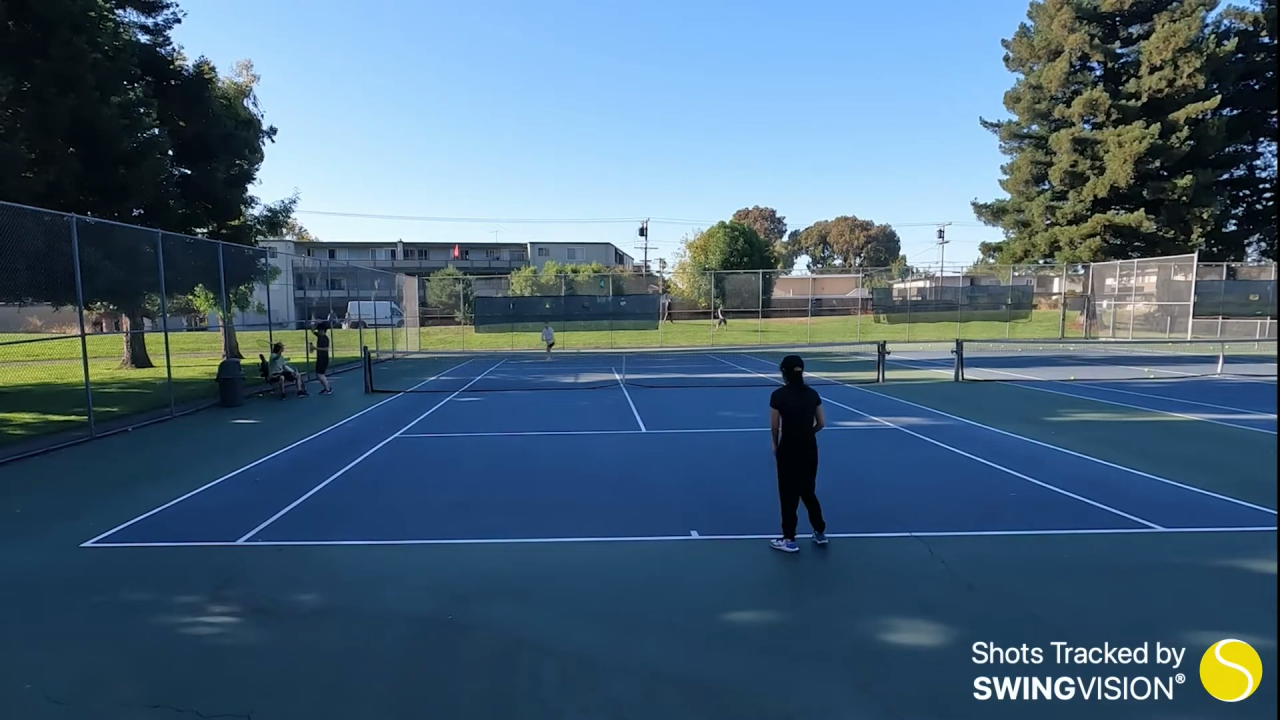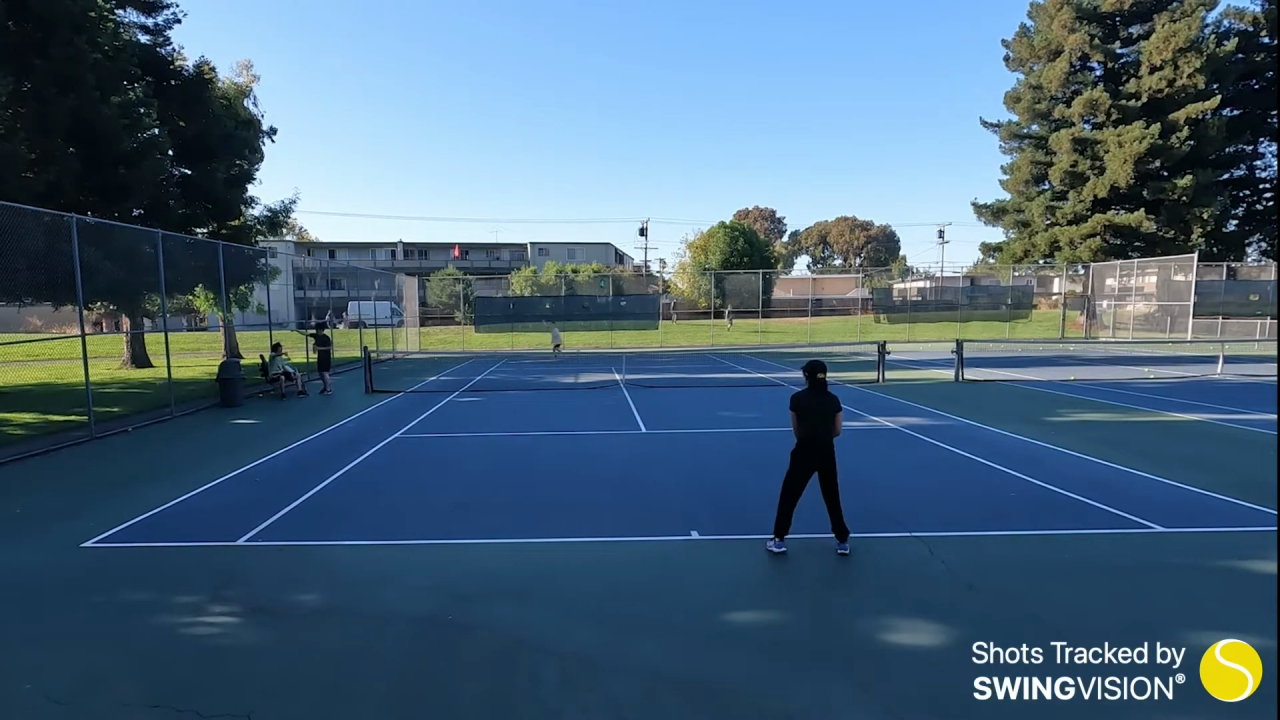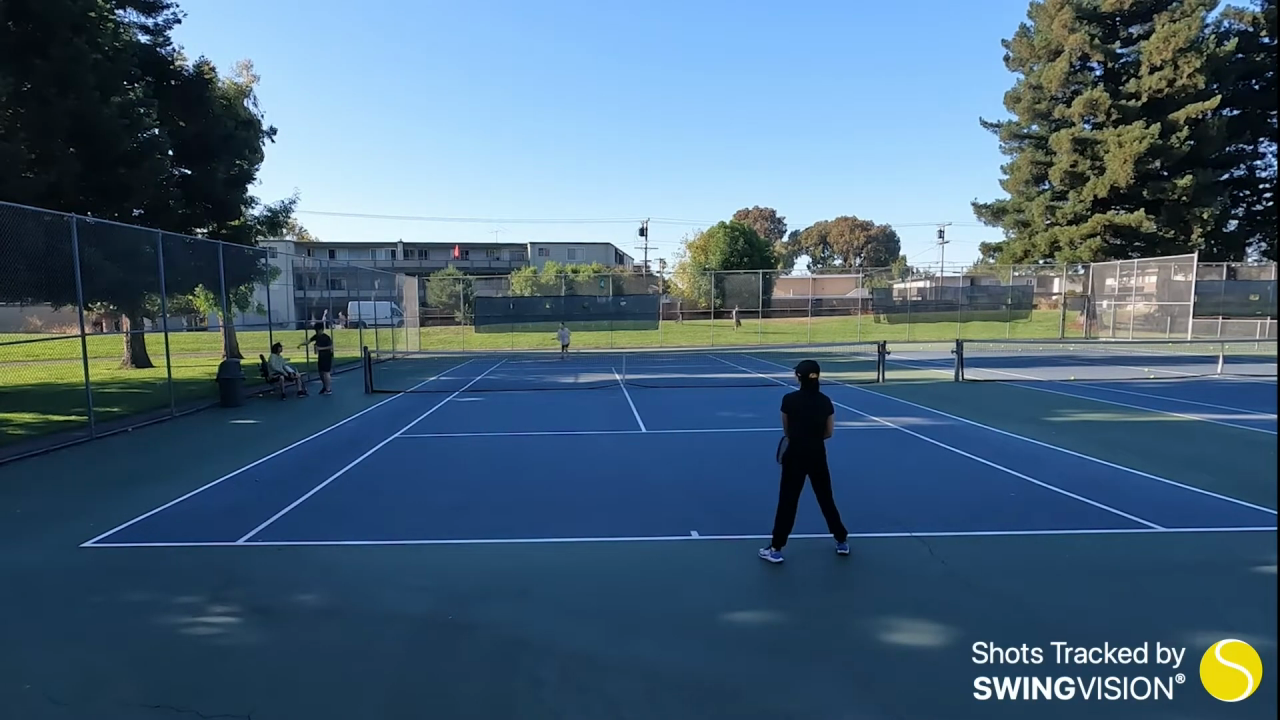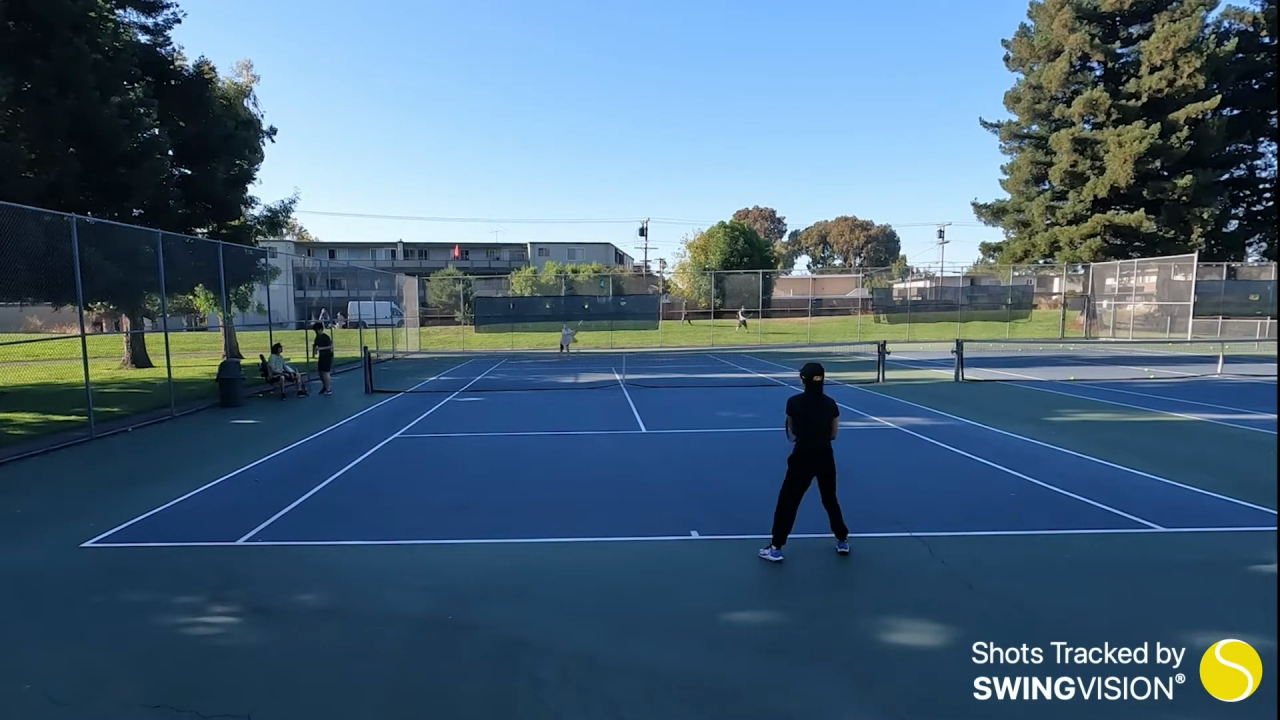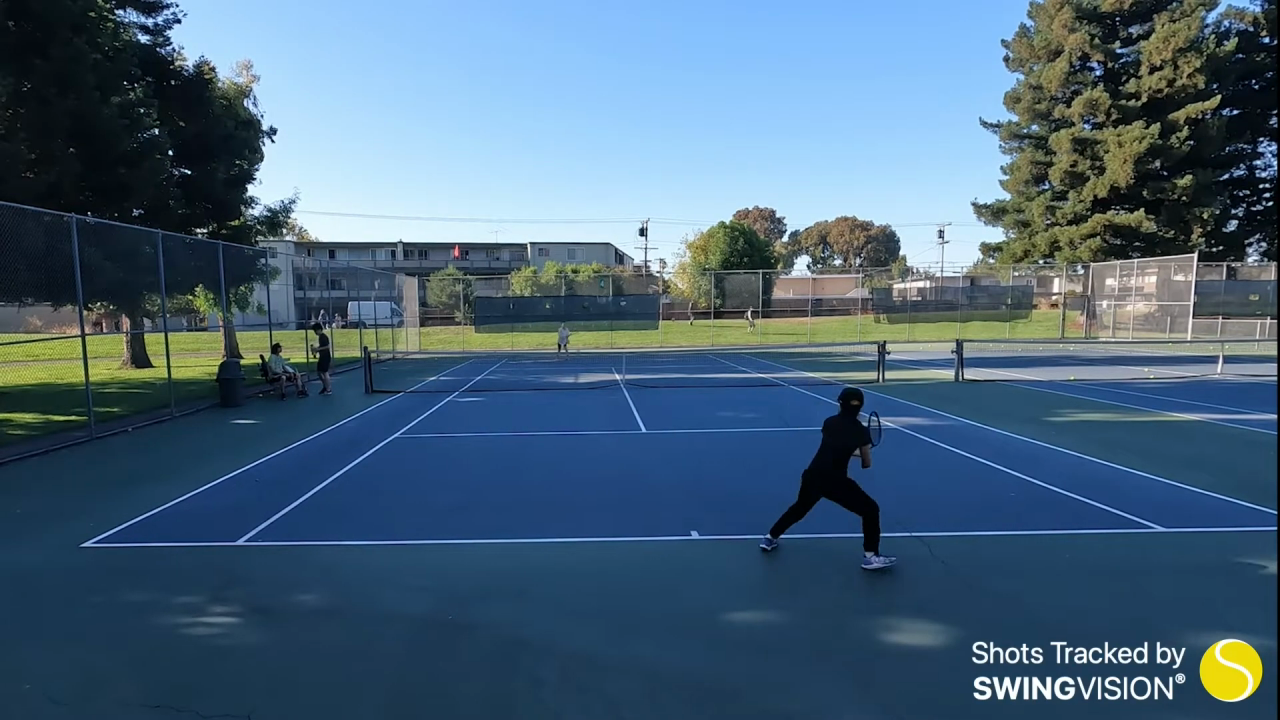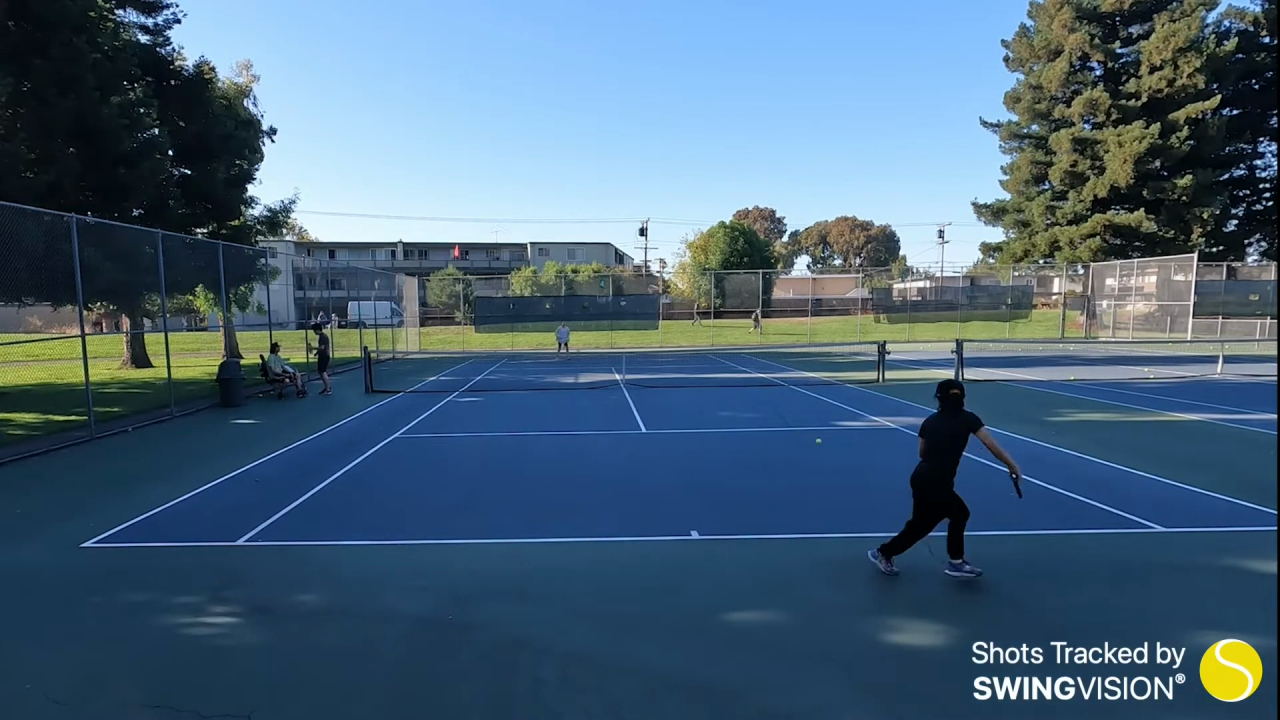
dt=0.4s
person 1, frame 1
left shoulder: (779, 395)
right shoulder: (812, 394)
left elbow: (775, 426)
right elbow: (821, 423)
left wrist: (776, 444)
left hip: (789, 448)
right hip: (809, 448)
left knee: (788, 493)
right knee: (808, 491)
left ankle: (789, 539)
right ankle: (820, 532)
person 1, frame 2
left shoulder: (797, 398)
right shoulder: (833, 400)
left elbow: (796, 430)
right elbow: (837, 431)
left hip: (804, 452)
right hip: (827, 453)
left knee: (789, 494)
right knee: (832, 497)
left ankle: (779, 540)
right ankle: (842, 541)
person 1, frame 3
left shoulder: (789, 400)
right shoulder: (826, 402)
left elbow: (786, 431)
right elbow: (828, 433)
left hip: (795, 455)
right hip: (818, 455)
left knee: (788, 502)
right knee: (826, 499)
left ankle: (776, 549)
right ankle: (841, 541)
person 1, frame 4
left shoulder: (794, 402)
right shoulder: (830, 404)
right elbow: (833, 435)
left hip: (802, 458)
right hip: (825, 457)
left knee: (787, 501)
right knee: (830, 500)
left ankle: (775, 548)
right ankle: (842, 541)
person 1, frame 5
left shoulder: (829, 423)
right shoulder: (861, 431)
right elbow: (866, 464)
right wrist: (857, 454)
left hip: (813, 476)
right hip: (836, 480)
left knee: (800, 507)
right knee: (870, 511)
left ankle: (770, 538)
right ankle: (871, 555)
person 1, frame 6
left shoulder: (929, 421)
right shoulder: (968, 419)
right elbow: (993, 447)
right wrist: (1013, 467)
left hip: (923, 477)
right hip: (934, 482)
left knee: (960, 513)
right knee: (919, 526)
left ankle: (956, 562)
right ankle: (882, 554)
